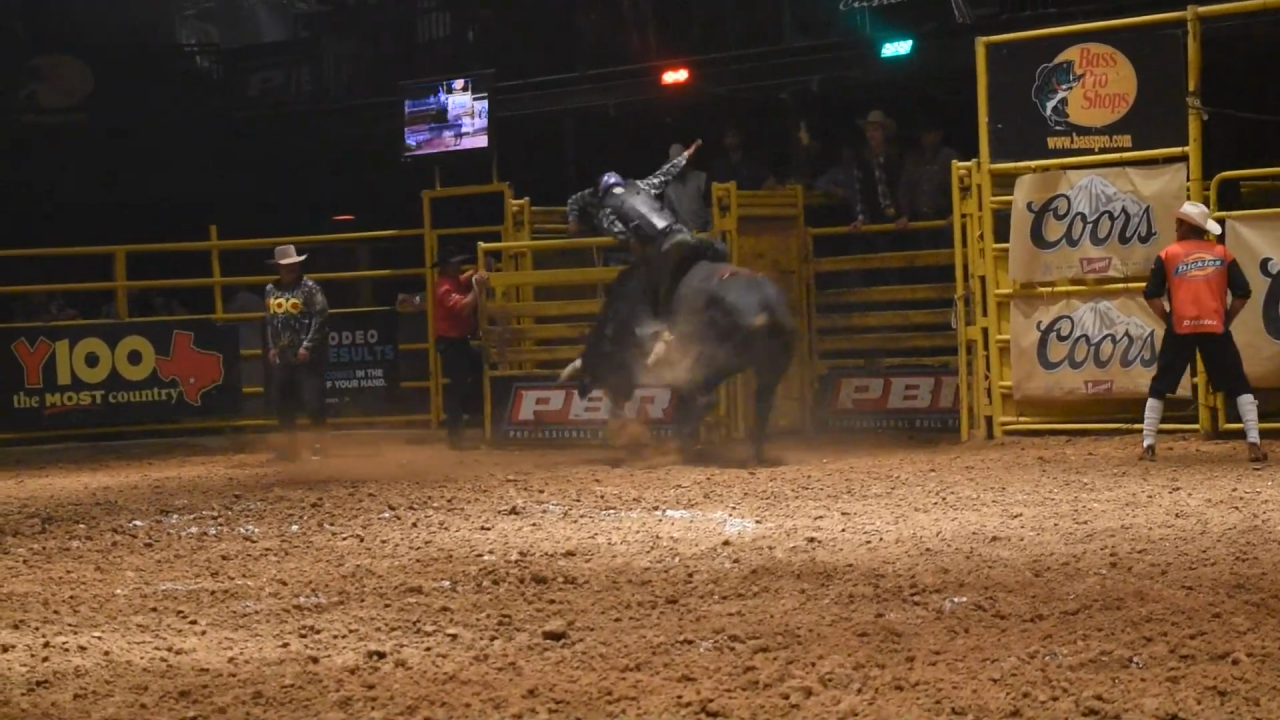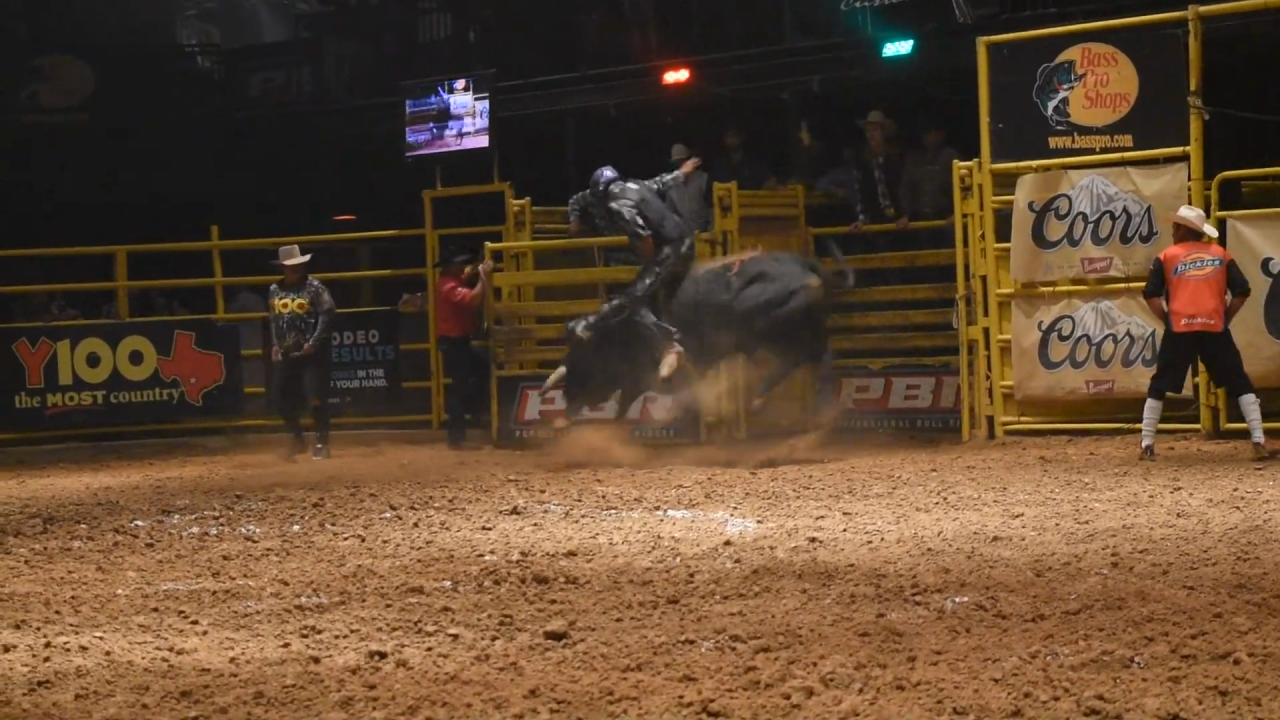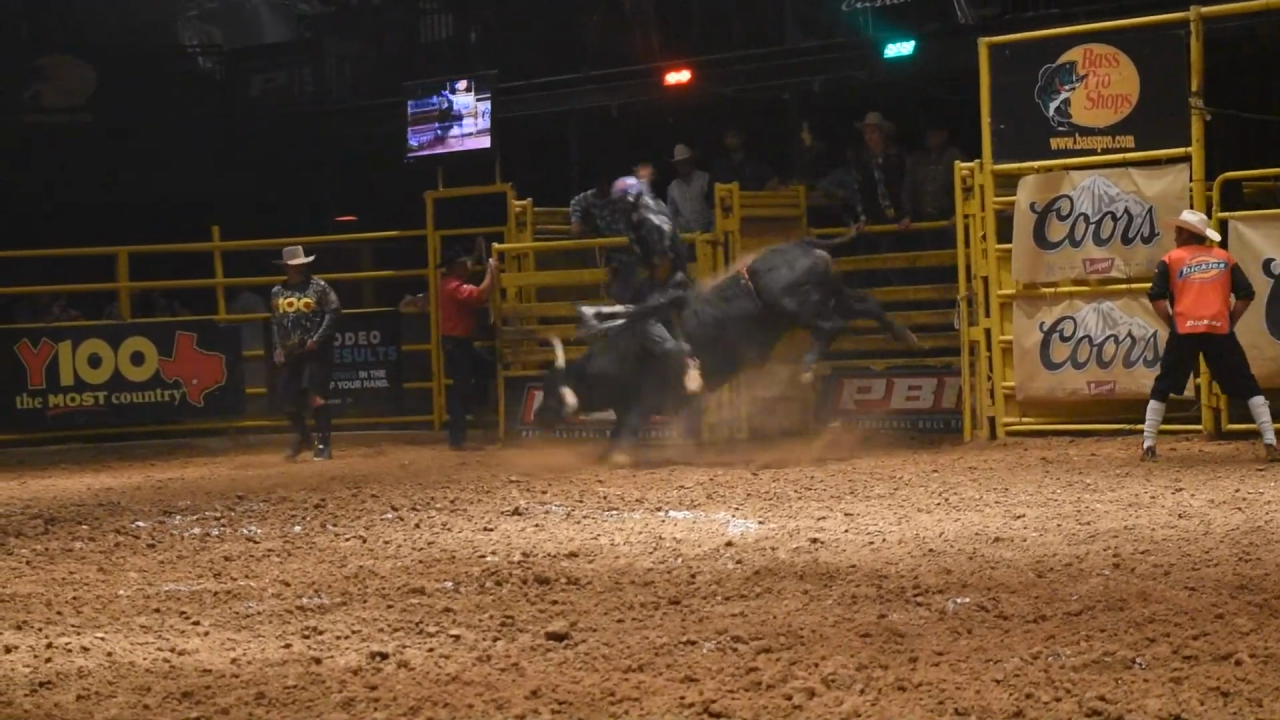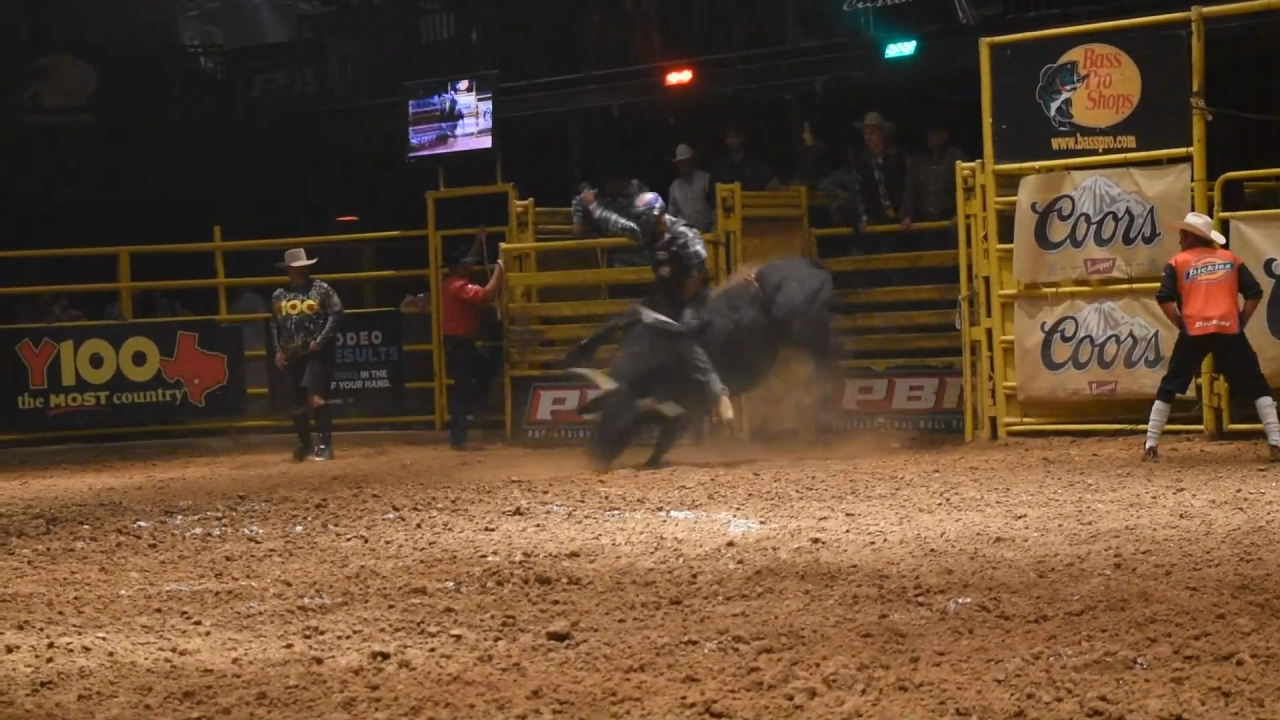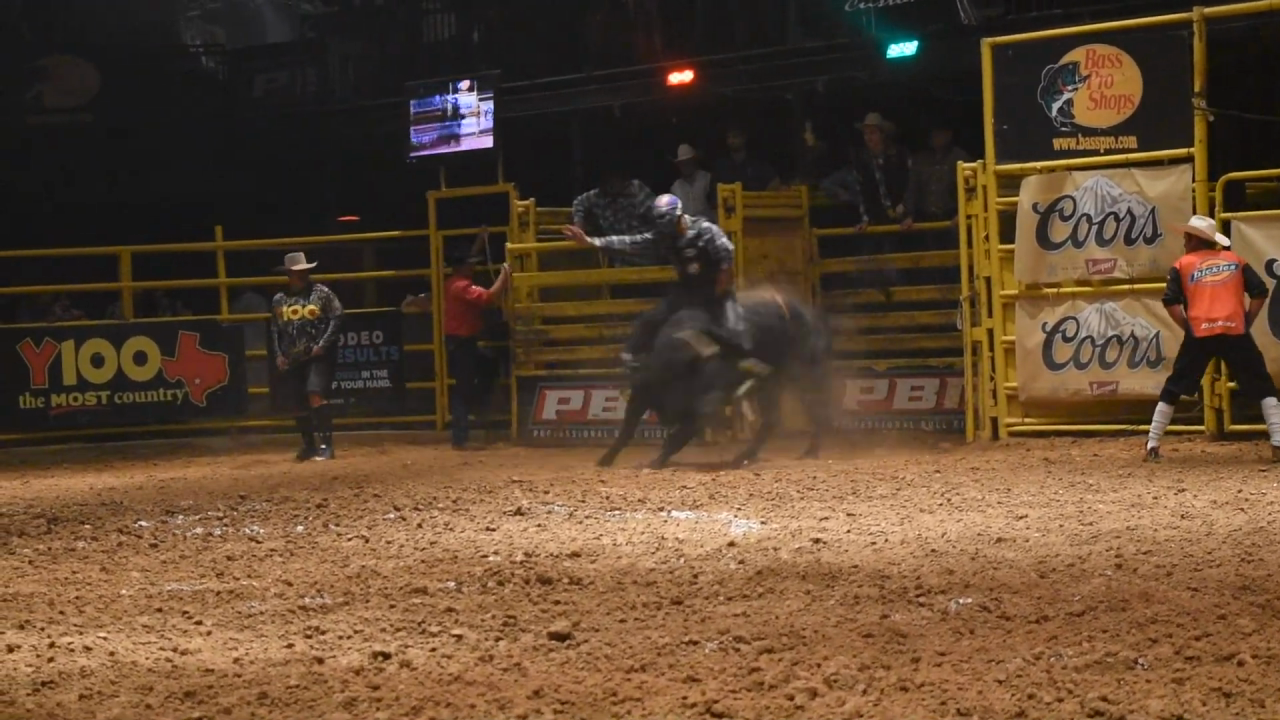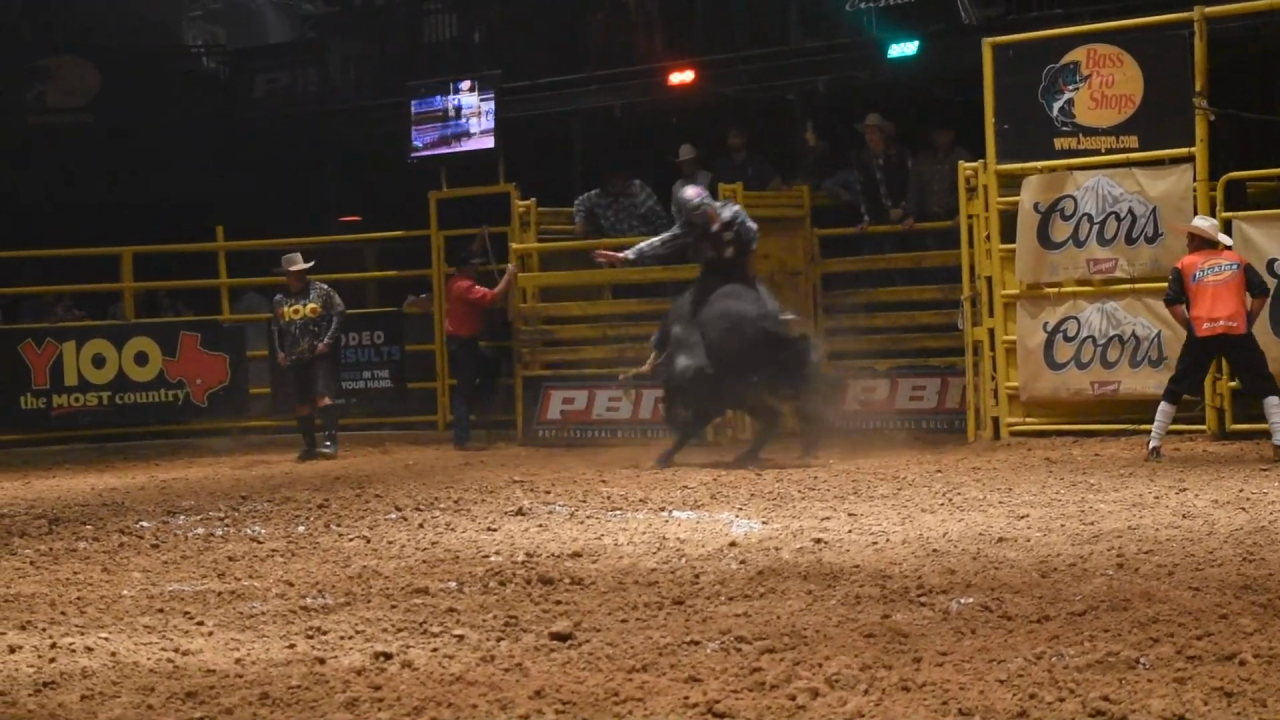
dt=0.1s
person 1, frame 1
left shoulder: (1168, 254)
right shoulder: (1222, 252)
left elbow: (1152, 295)
right elbow: (1242, 292)
left wrist: (1168, 320)
right wrist: (1226, 320)
left hip: (1180, 329)
right hip: (1215, 328)
left knee: (1159, 386)
right knee: (1239, 385)
left ankle: (1148, 446)
right ankle: (1254, 443)
person 1, frame 2
left shoulder: (1166, 256)
right shoulder: (1220, 253)
left elbow: (1151, 294)
right elbow: (1241, 291)
left wrist: (1167, 320)
right wrist: (1226, 318)
left hip: (1179, 329)
right hip: (1214, 328)
left knee: (1159, 386)
right knee: (1240, 384)
left ankle: (1147, 445)
right ankle: (1260, 442)
person 1, frame 3
left shoulder: (1170, 259)
right shoulder: (1224, 257)
left elbow: (1156, 296)
right elbow: (1246, 294)
left wrist: (1172, 323)
right wrist: (1230, 322)
left hip: (1184, 331)
right hip: (1220, 330)
left knee: (1162, 388)
right knee: (1247, 386)
left ankle: (1148, 446)
person 1, frame 4
left shoulder: (1177, 262)
right shoulder: (1230, 258)
left elbow: (1165, 299)
right elbow: (1255, 293)
left wrist: (1182, 325)
right wrist: (1241, 321)
left hip: (1194, 332)
right hip: (1229, 331)
left knee: (1169, 388)
right knee: (1257, 386)
left ankle: (1151, 445)
person 1, frame 5
left shoulder: (1182, 264)
right shoulder: (1234, 259)
left elbow: (1170, 302)
right elbow: (1260, 292)
left wrist: (1187, 327)
right wrist: (1246, 322)
left hip: (1199, 333)
right hip: (1235, 331)
left knee: (1173, 389)
left ankle: (1152, 446)
person 1, frame 6
left shoulder: (1184, 265)
right shoulder: (1237, 259)
left elbow: (1172, 302)
left wrist: (1190, 326)
right wrist: (1249, 321)
left hip: (1202, 333)
right hip: (1237, 331)
left knee: (1175, 389)
left ankle: (1154, 446)
person 2, frame 1
left shoulder: (607, 208)
right shoulder: (639, 187)
left elbow: (624, 234)
right elbow: (663, 176)
left wrist: (648, 252)
right wrist: (685, 156)
left hip: (661, 246)
right hip: (680, 235)
left knee: (657, 297)
person 2, frame 2
left shoulder: (618, 203)
right shoulder: (636, 186)
left elbow: (641, 233)
left wrist: (650, 258)
right wrist: (681, 173)
left hip: (667, 252)
right hip: (685, 243)
left knee: (633, 302)
left ankle: (670, 346)
person 2, frame 3
left shoulder: (652, 220)
right shoulder: (645, 206)
left elbow: (664, 255)
left wrist: (659, 279)
right wrist: (641, 181)
left hip: (671, 280)
right hip: (661, 277)
left knee: (646, 322)
left ankle: (688, 362)
person 2, frame 4
left shoulder: (682, 234)
right shoulder: (647, 233)
left elbow: (699, 266)
right elbow: (618, 225)
left wrist: (689, 293)
right wrist: (595, 208)
left hip: (691, 298)
right hip: (668, 296)
left ankle: (719, 395)
person 2, frame 5
left shoulder: (707, 230)
right shoulder: (662, 238)
left elbow: (727, 257)
right elbow: (628, 244)
left wrist: (722, 288)
right wrist: (591, 242)
left hip: (717, 291)
right hip: (687, 289)
left knee: (734, 335)
right knee: (647, 324)
right ankle: (633, 361)
person 2, frame 6
left shoulder: (735, 214)
right shoulder: (687, 230)
left elbow: (752, 238)
right elbow: (659, 243)
left wrist: (747, 272)
right wrist: (625, 256)
left hip: (741, 276)
right hip: (713, 278)
left knee: (773, 313)
right ankle: (658, 355)
person 3, frame 1
left shoulder: (309, 288)
right shoulder: (271, 290)
left elbow: (320, 317)
left wrist: (308, 346)
right wrist: (271, 347)
left hip: (307, 355)
right hip: (283, 356)
left knee: (312, 400)
right knee: (282, 403)
left ankle: (319, 444)
right ankle: (290, 445)
person 3, frame 2
left shoulder: (313, 287)
right shoulder: (275, 290)
left elbow: (327, 314)
left wrist: (313, 342)
right wrist: (275, 344)
left hip: (312, 352)
right hip: (286, 354)
left knee: (315, 397)
right knee: (284, 398)
left ankle: (322, 444)
right ankle: (296, 438)
person 3, frame 3
left shoulder: (319, 287)
right shoulder: (277, 292)
left elbow: (334, 312)
right elbow: (275, 322)
left wrist: (317, 339)
right wrist: (277, 346)
left hip: (315, 351)
right hip: (289, 354)
left knee: (315, 395)
right knee: (289, 399)
left ankle: (323, 444)
right ankle: (303, 437)
person 3, frame 4
left shoulder: (321, 289)
right shoulder: (279, 295)
left elbow: (336, 314)
right elbow: (274, 325)
left wrist: (321, 340)
right wrist: (277, 350)
left hip: (317, 353)
right hip: (291, 357)
left knee: (314, 394)
right knee: (297, 403)
left ankle: (324, 445)
right ankle: (305, 444)
person 3, frame 5
left shoulder: (321, 293)
right shoulder: (279, 299)
left elbow: (337, 318)
right elbow: (275, 329)
left wrist: (323, 344)
right wrist: (278, 354)
left hip: (318, 356)
right hip: (293, 361)
left knee: (316, 396)
right knee: (299, 405)
left ankle: (325, 445)
right ankle: (309, 446)
person 3, frame 6
left shoulder: (321, 290)
right shoulder: (279, 300)
left elbow: (339, 314)
right elbow: (276, 329)
left wrist: (328, 341)
right wrist: (279, 351)
left hip: (322, 355)
right hip: (297, 359)
left knee: (323, 396)
right knee: (302, 403)
left ankle: (329, 442)
right ankle: (310, 446)
person 4, frame 1
left shoulder: (455, 281)
right shoulder: (445, 288)
left elbow: (468, 278)
right elbow: (465, 308)
left wrist: (479, 274)
right wrist: (477, 288)
left hip: (460, 342)
right hip: (452, 344)
left knee: (479, 370)
right knee: (457, 388)
right ankle: (455, 437)
person 4, frame 2
left shoulder: (454, 281)
right shoulder: (449, 287)
left elbow: (467, 274)
right elbow: (474, 299)
left wrist: (479, 269)
right wrist: (484, 276)
left hip: (459, 341)
right hip: (453, 343)
left knee: (481, 369)
right knee: (460, 386)
right ankle: (456, 439)
person 4, frame 3
left shoulder: (453, 280)
right shoulder: (455, 286)
left elbow: (471, 265)
right elbow: (481, 295)
left wrist: (478, 252)
right wrist: (491, 271)
left hip: (461, 341)
right hip: (456, 343)
left knee: (485, 368)
right knee: (461, 386)
right ankle: (457, 439)
person 4, frame 4
left shoulder: (452, 282)
right shoulder: (458, 286)
left elbow: (464, 261)
right elbow: (486, 295)
left wrist: (479, 243)
right wrist: (498, 272)
left hip: (460, 342)
right hip: (458, 343)
left knee: (486, 369)
right knee: (463, 387)
left ankle: (466, 407)
right ankle: (458, 439)
person 4, frame 5
left shoulder: (454, 282)
right shoulder: (462, 286)
left elbow: (468, 259)
right elbow: (490, 297)
left wrist: (481, 242)
right wrist: (504, 275)
left hip: (463, 341)
right hip: (460, 343)
left knee: (489, 368)
right knee: (464, 387)
left ankle: (468, 407)
right ankle: (460, 439)
person 4, frame 6
left shoulder: (455, 282)
right shoulder: (465, 287)
left elbow: (470, 257)
right elbow: (493, 297)
left wrist: (482, 238)
right wrist: (509, 276)
left hip: (463, 342)
right hip: (462, 343)
left knee: (491, 367)
right knee: (465, 387)
left ankle: (469, 406)
right ankle: (461, 439)
